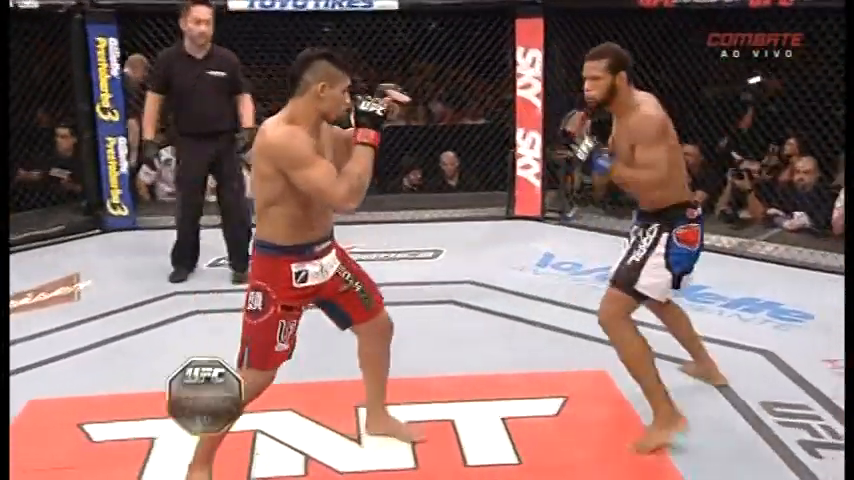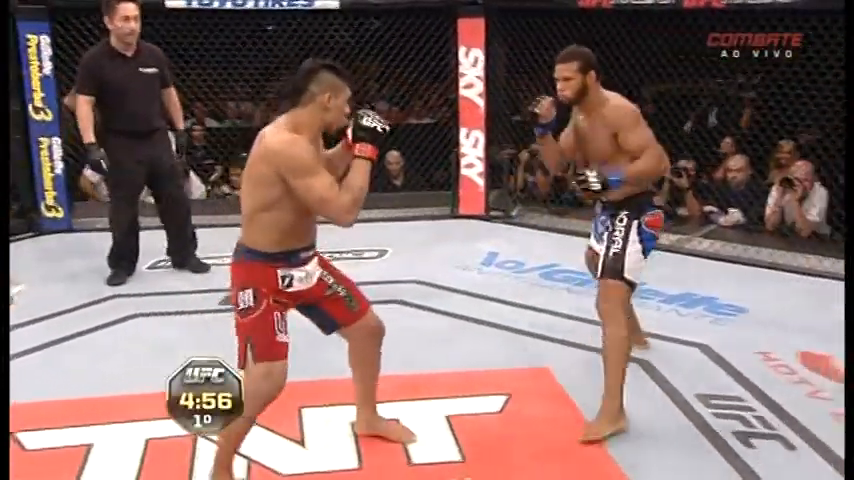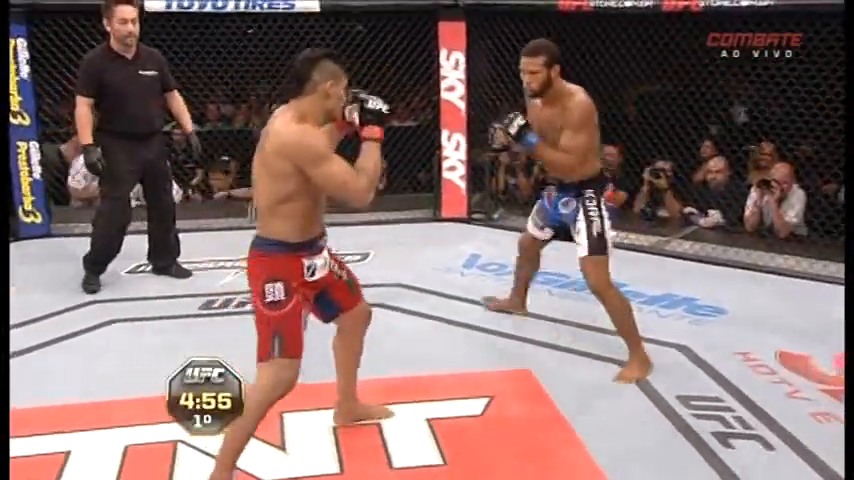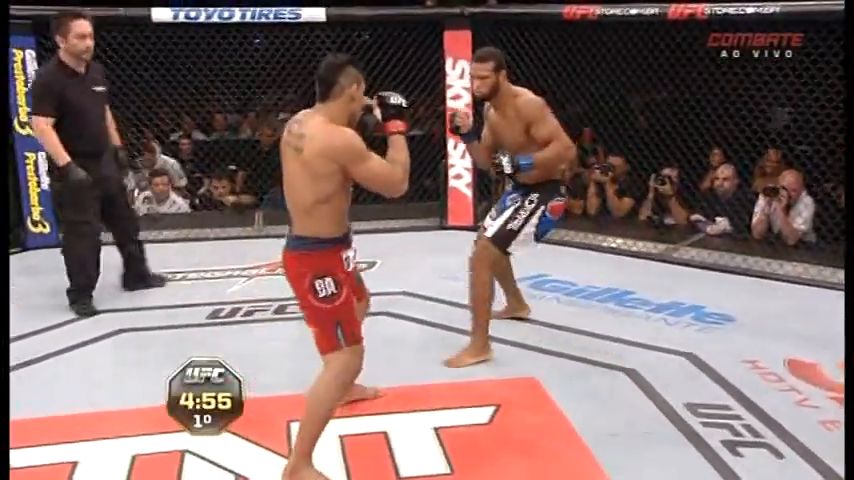
dt=0.5s
person 1, frame 1
left shoulder: (320, 126)
right shoulder: (280, 138)
left elbow: (343, 149)
right elbow: (346, 198)
left wrist: (378, 110)
right wrist: (369, 133)
left hip: (324, 254)
right hip: (279, 267)
left knee: (378, 326)
right knee: (254, 379)
left ankle: (377, 417)
person 1, frame 2
left shoulder: (306, 135)
right shoulder: (284, 145)
left elbow: (325, 173)
right elbow: (344, 211)
left wrist: (353, 143)
right wrist: (367, 148)
left hip: (305, 261)
right hip: (261, 272)
left knee: (368, 328)
right knee: (266, 380)
left ankle: (367, 417)
person 1, frame 3
left shoulder: (291, 118)
right shoulder: (298, 136)
right elbow: (361, 193)
left wrist: (344, 123)
right wrist: (372, 132)
left hip: (312, 252)
right hip: (279, 262)
left knee: (356, 314)
right knee: (278, 377)
left ankle: (348, 405)
person 1, frame 4
left shoulder: (300, 123)
right shoulder: (339, 139)
right elbow: (396, 185)
left wrist: (359, 121)
right wrist: (395, 125)
left hip: (320, 248)
right hip: (317, 257)
left knee: (358, 304)
right knee: (344, 361)
left ankle: (344, 389)
person 2, frame 1
left shoulder: (647, 118)
right shoulder: (625, 109)
left elbow: (656, 182)
right elbow: (627, 161)
left wrist: (603, 162)
right wrist: (593, 153)
left hip: (671, 226)
right hip: (655, 220)
left knee: (613, 315)
right knee: (654, 297)
left ankle: (667, 417)
right ankle: (706, 366)
person 2, frame 2
left shoulder: (619, 111)
right shoulder: (580, 112)
left elbow: (658, 163)
right elbow: (558, 162)
left wrist: (612, 178)
right wrist: (544, 128)
left hip: (634, 214)
right hip: (611, 209)
left knee: (609, 304)
right knee: (596, 263)
left ankle: (612, 411)
right ankle: (634, 334)
person 2, frame 3
left shoulder: (577, 105)
right shoulder: (534, 99)
left elbow: (568, 165)
left wrist: (527, 138)
right wrist: (515, 135)
left hip: (588, 192)
right hip: (558, 189)
left knee: (597, 279)
right knee: (527, 244)
left ankle: (638, 357)
right ankle: (516, 301)
person 2, frame 4
left shoulder: (528, 105)
right shoulder: (490, 109)
left elbow: (567, 150)
right elbow: (485, 161)
left wrist: (521, 162)
right wrist: (468, 136)
left hip: (541, 196)
right hip: (520, 190)
left knee: (481, 257)
right knee: (484, 243)
left ankle: (478, 345)
right ankle: (516, 304)
person 3, frame 1
left shoulder: (228, 60)
right shoulder: (168, 60)
left elbow: (243, 98)
right elbow: (153, 101)
left wrist: (247, 131)
right wrist: (149, 141)
left hip: (226, 142)
right hip: (190, 144)
left knee: (235, 205)
right knee: (189, 207)
left ankle: (240, 263)
right ankle: (184, 262)
person 3, frame 2
left shoulder: (154, 55)
right shoulder: (94, 60)
left elbow: (168, 93)
right elbow: (84, 104)
left wrist: (180, 129)
right wrist: (91, 145)
left hip: (158, 139)
right hip: (121, 145)
left knee: (175, 199)
right knee: (124, 208)
left ankle: (184, 255)
right ankle: (122, 264)
person 3, frame 3
left shoulder: (154, 58)
right shoulder: (95, 62)
left elbow: (172, 96)
right elbow: (83, 106)
left wrist: (189, 130)
right wrist: (88, 146)
left hip: (153, 143)
right hip: (116, 146)
left knee: (163, 205)
right knee: (114, 209)
left ankle: (165, 260)
right ankle: (93, 268)
person 3, frame 4
left shoulder: (97, 72)
right shoulder: (49, 79)
right elbow: (41, 126)
left wrist: (117, 148)
right wrist: (66, 165)
left hip: (103, 162)
right hip: (73, 169)
left knee: (125, 220)
right knee: (82, 232)
left ankle: (137, 275)
right ankle: (80, 294)
